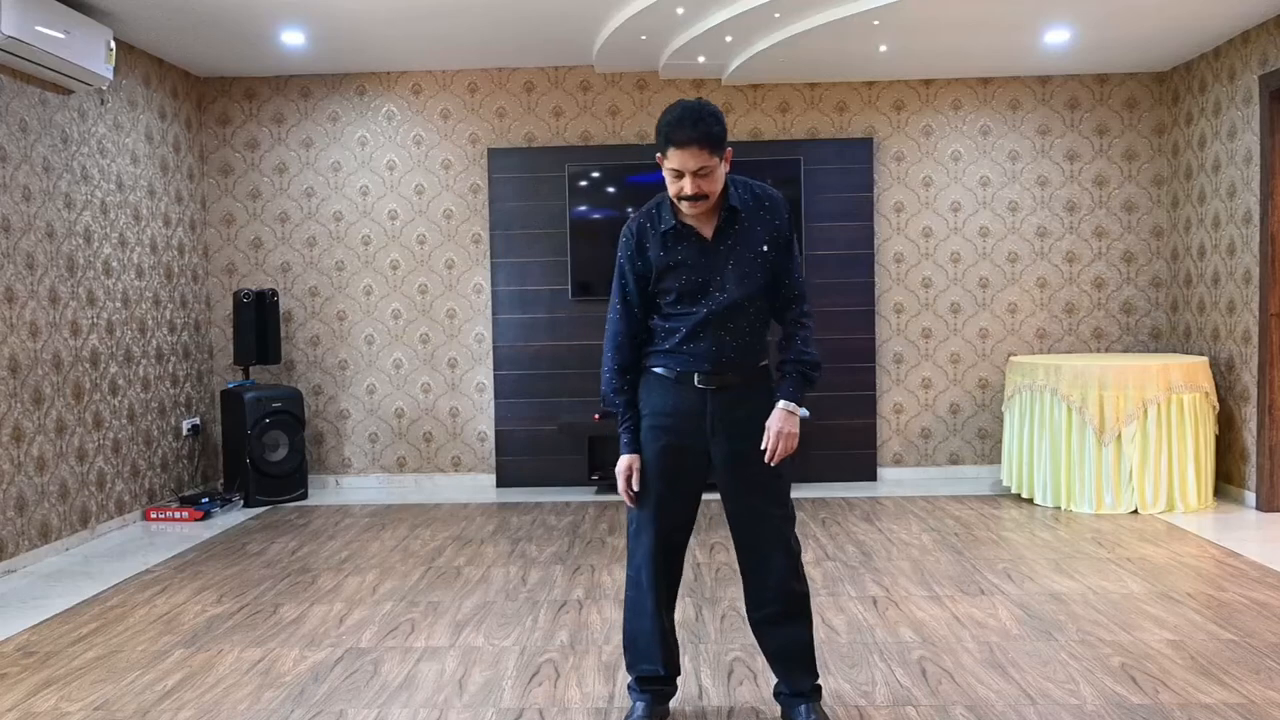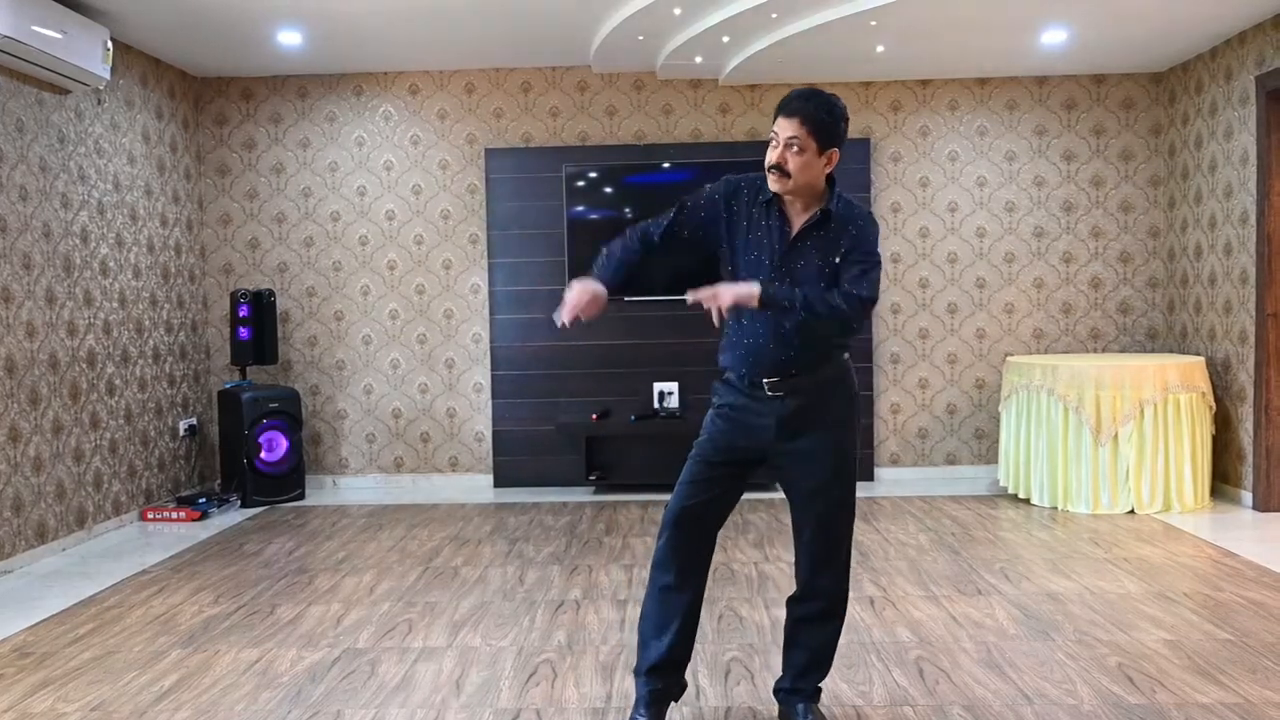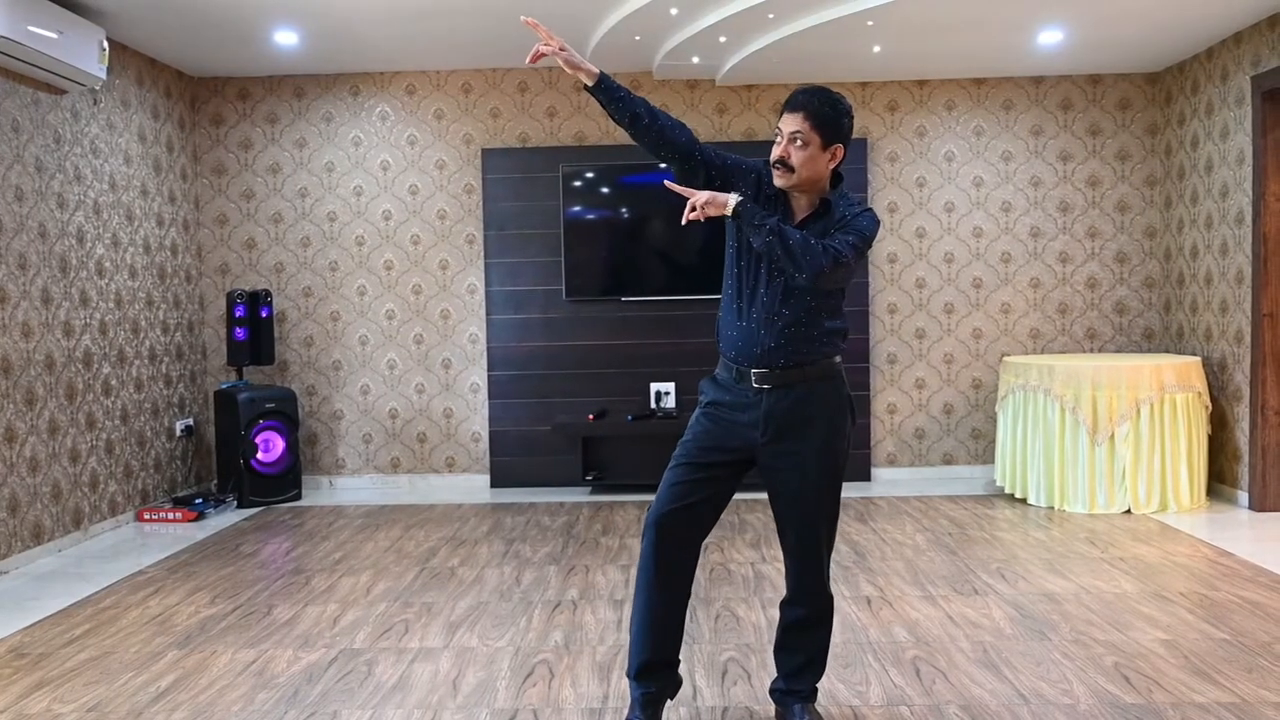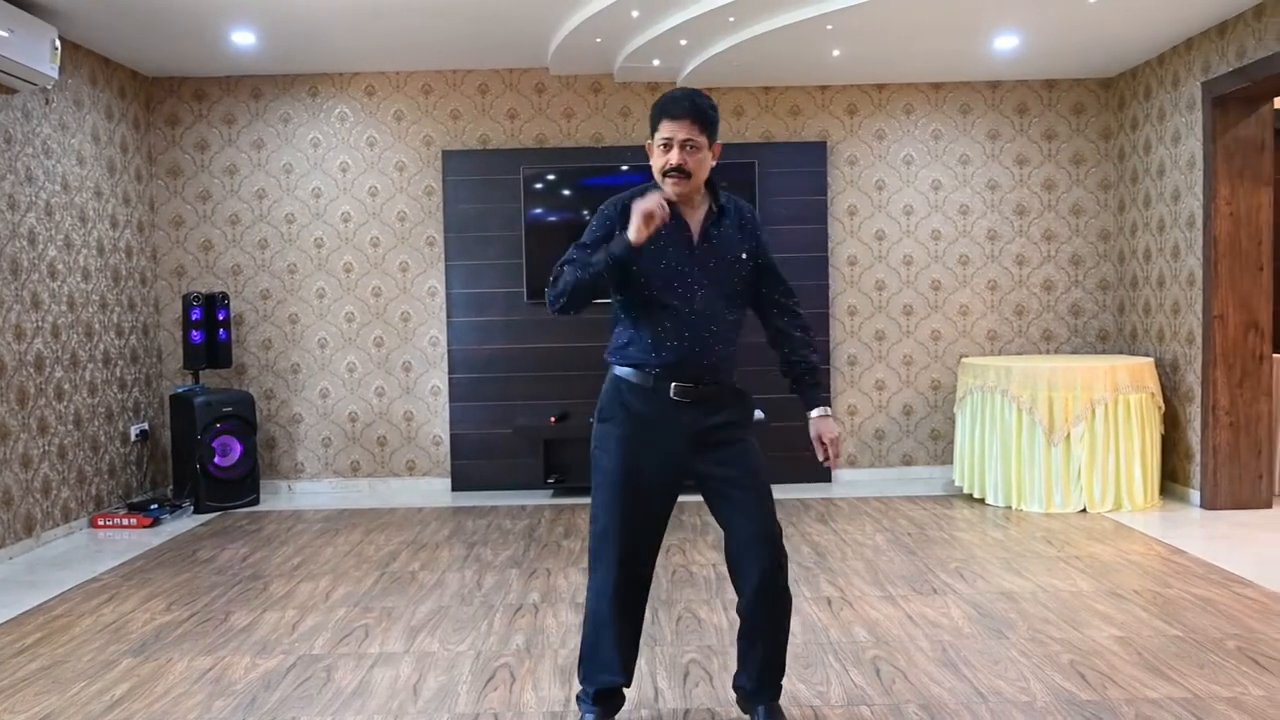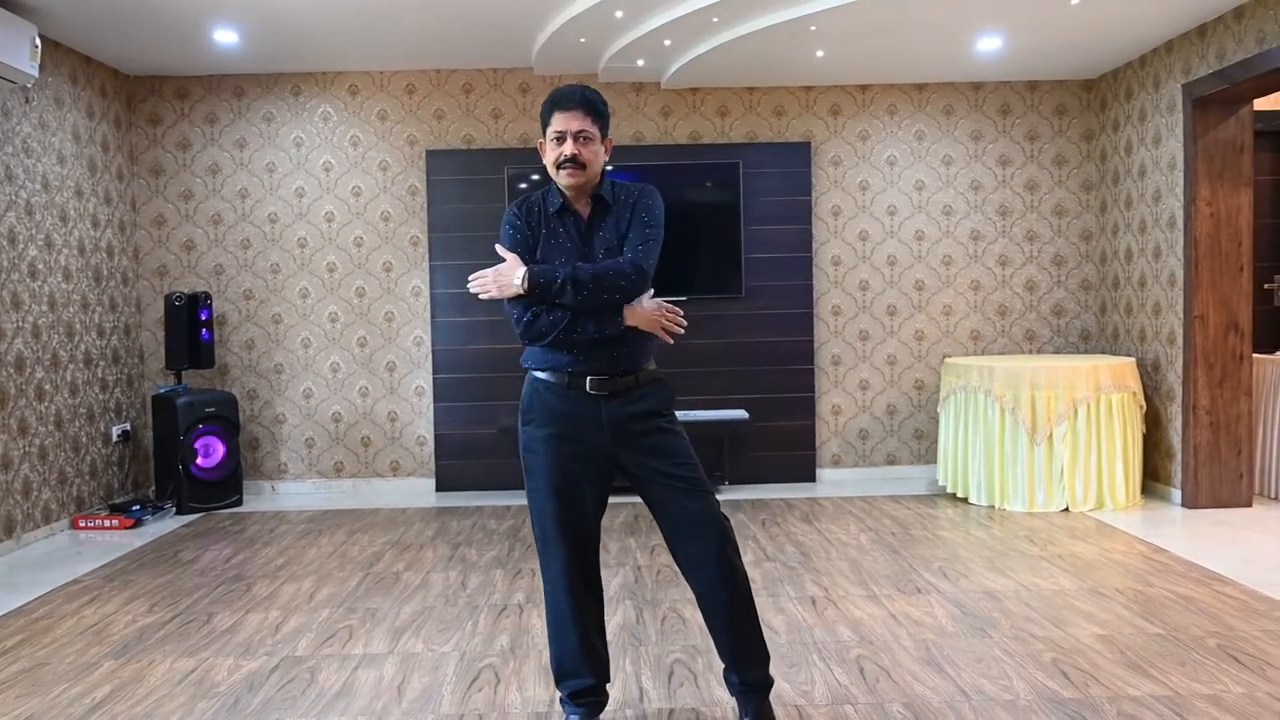
dt=1s
person 1, frame 1
left shoulder: (767, 211)
right shoulder: (642, 233)
left elbow: (793, 310)
right elbow: (623, 338)
left wrist: (789, 399)
right wrist: (628, 440)
left hip: (748, 394)
right hip: (667, 398)
left knee: (772, 547)
right knee: (653, 547)
person 1, frame 2
left shoulder: (854, 226)
right shoulder: (731, 200)
left elbow: (852, 304)
right elbow: (656, 235)
left wrist: (758, 292)
right wrist: (600, 278)
left hip: (817, 406)
right hip: (730, 398)
left knee: (824, 554)
right knee: (683, 528)
person 1, frame 3
left shoulder: (855, 221)
right shoulder: (749, 183)
left elbow: (811, 265)
right elbow: (668, 137)
left wrist: (737, 209)
right wrist: (589, 74)
left hip: (807, 402)
right hip: (731, 392)
left knee: (807, 553)
right knee: (668, 524)
person 1, frame 4
left shoulder: (742, 223)
right shoulder: (621, 214)
left elbow: (782, 315)
right elbow: (561, 296)
left wrist: (816, 403)
right wrist: (630, 241)
left hip: (719, 410)
right hip: (634, 408)
left knee: (761, 555)
right knee: (620, 559)
person 1, frame 5
left shoulder: (641, 202)
right shoulder: (525, 218)
left elbow: (632, 274)
right elbow: (531, 323)
left wrist: (536, 279)
right wrist: (625, 314)
left hip: (638, 400)
right hip: (557, 406)
left knee: (707, 538)
right knee: (567, 557)
